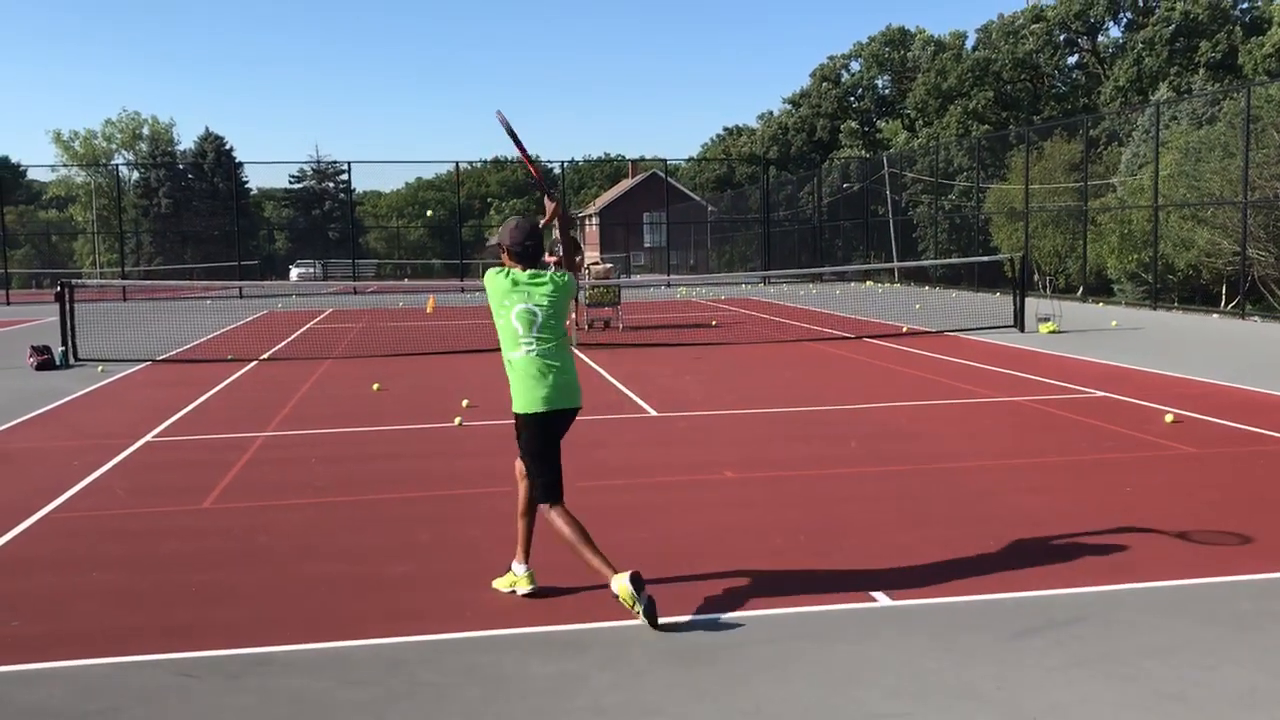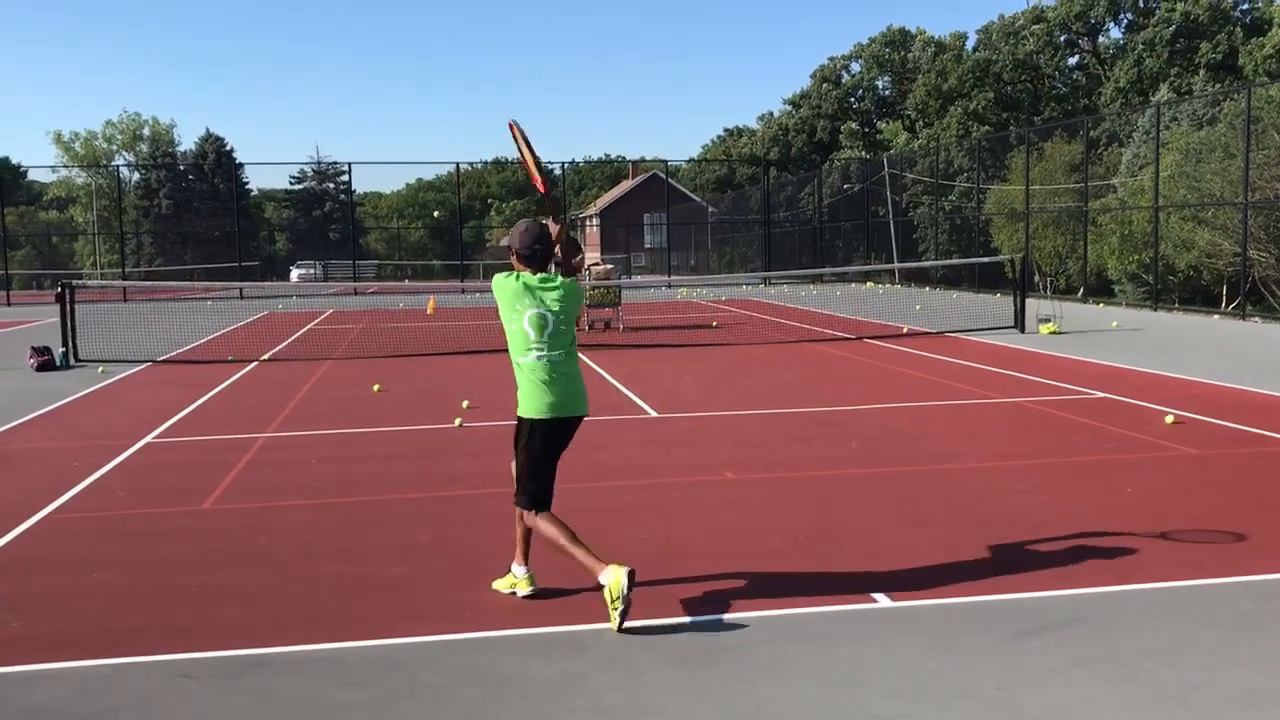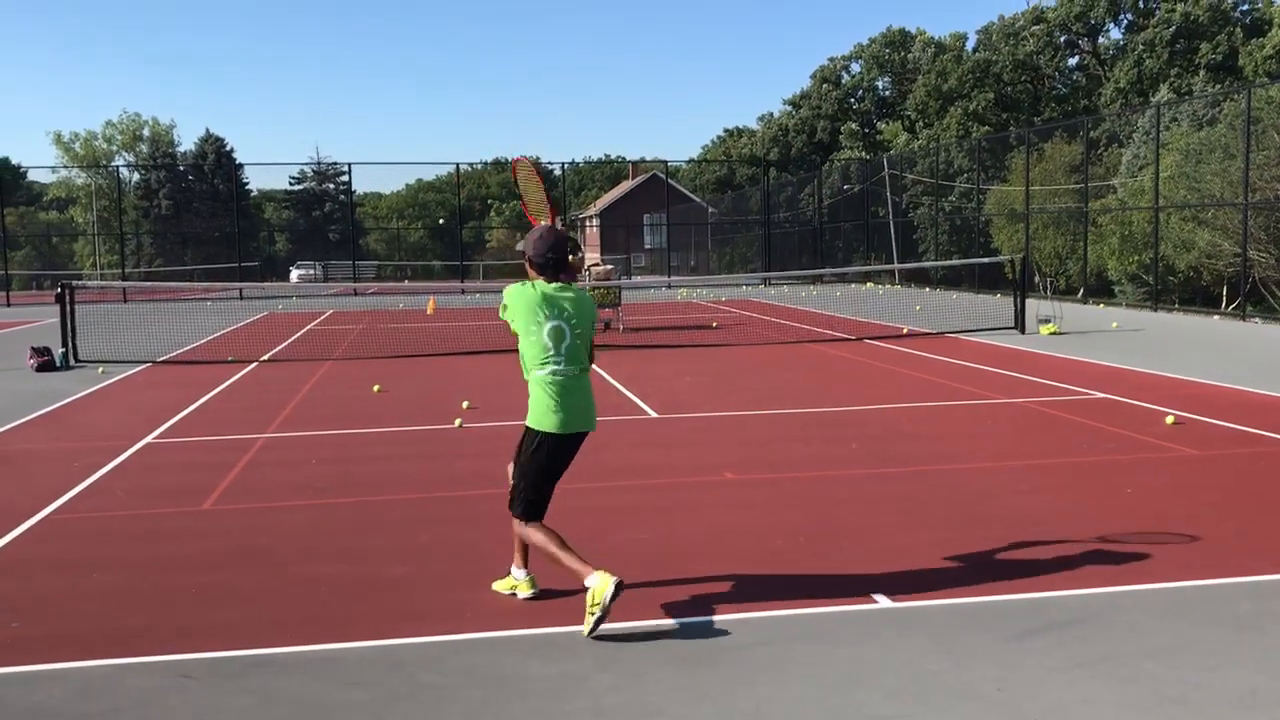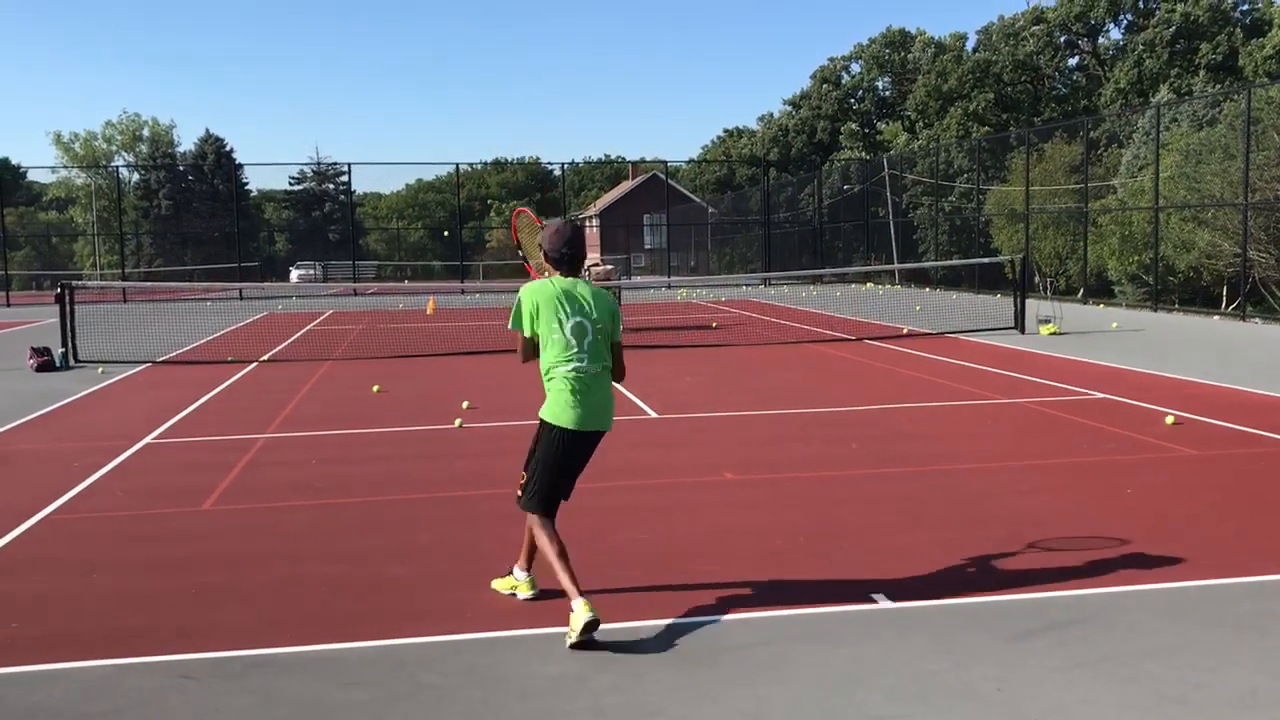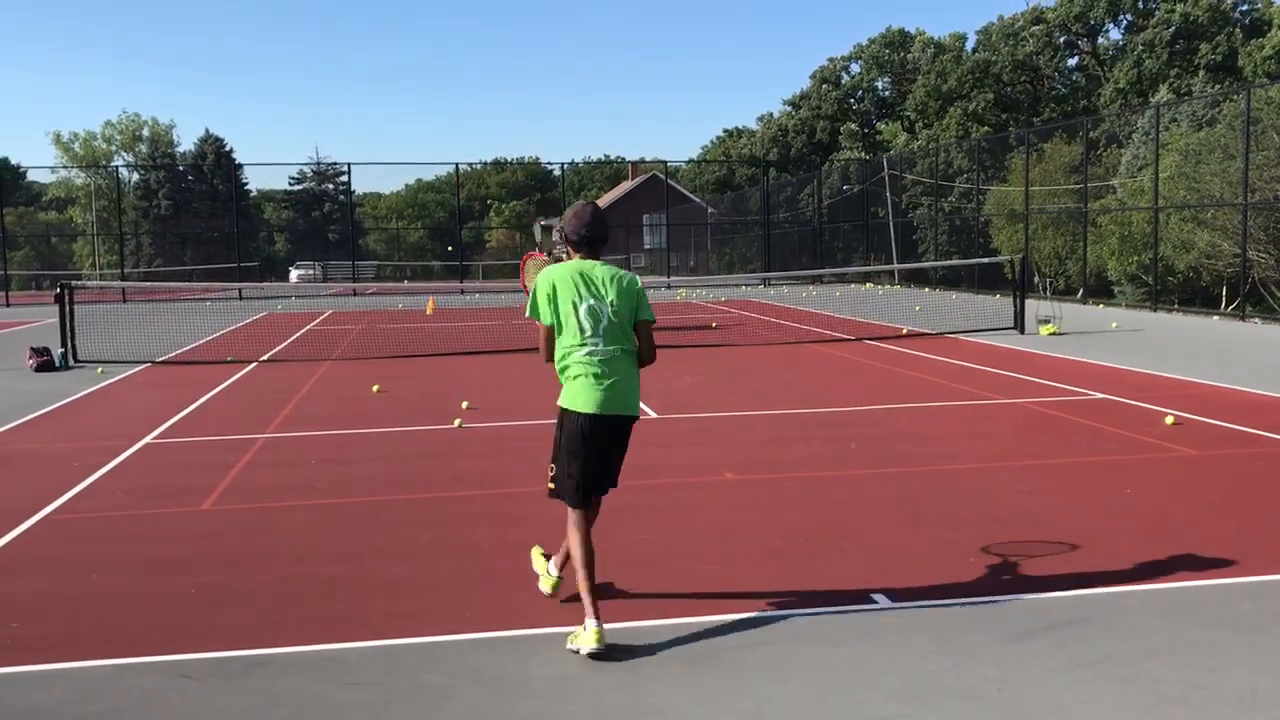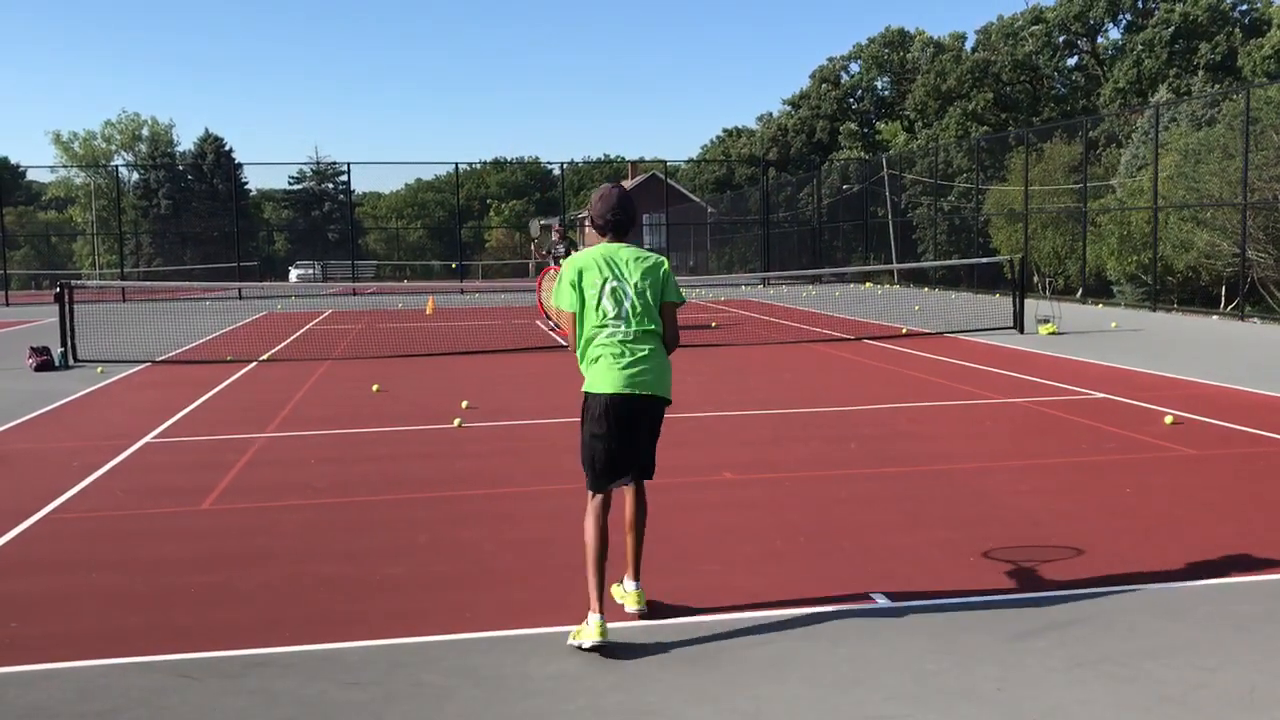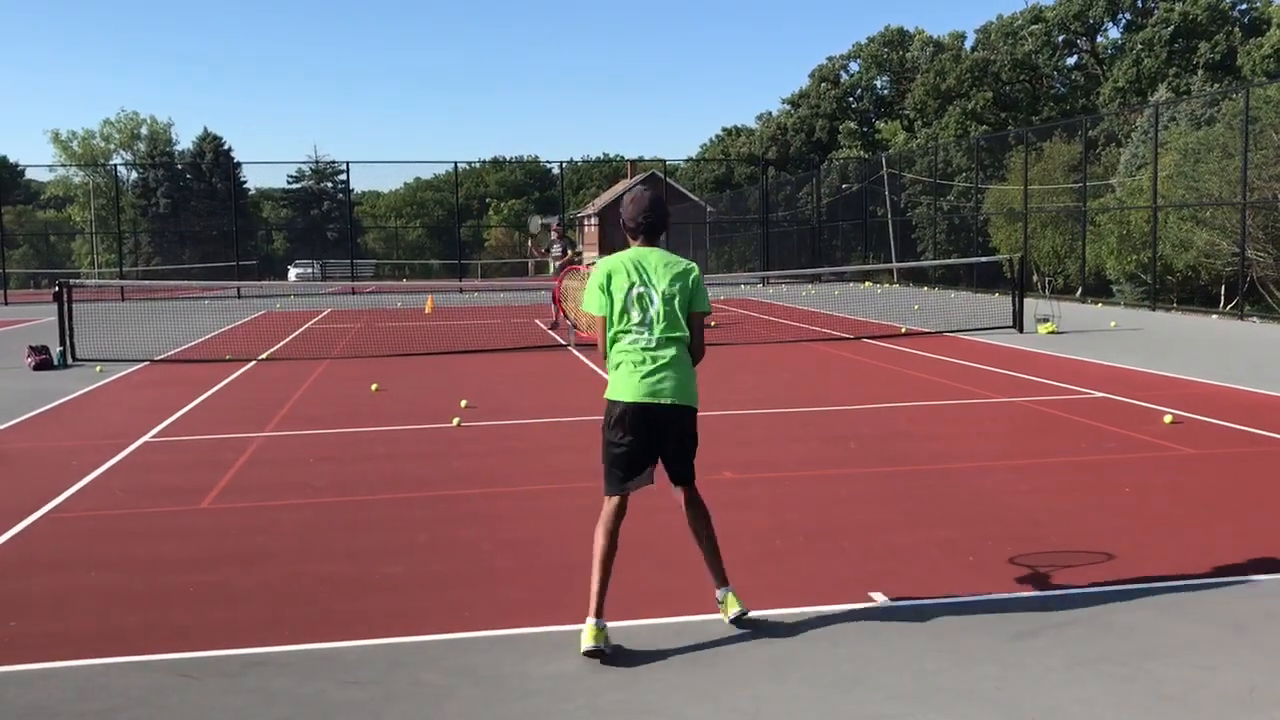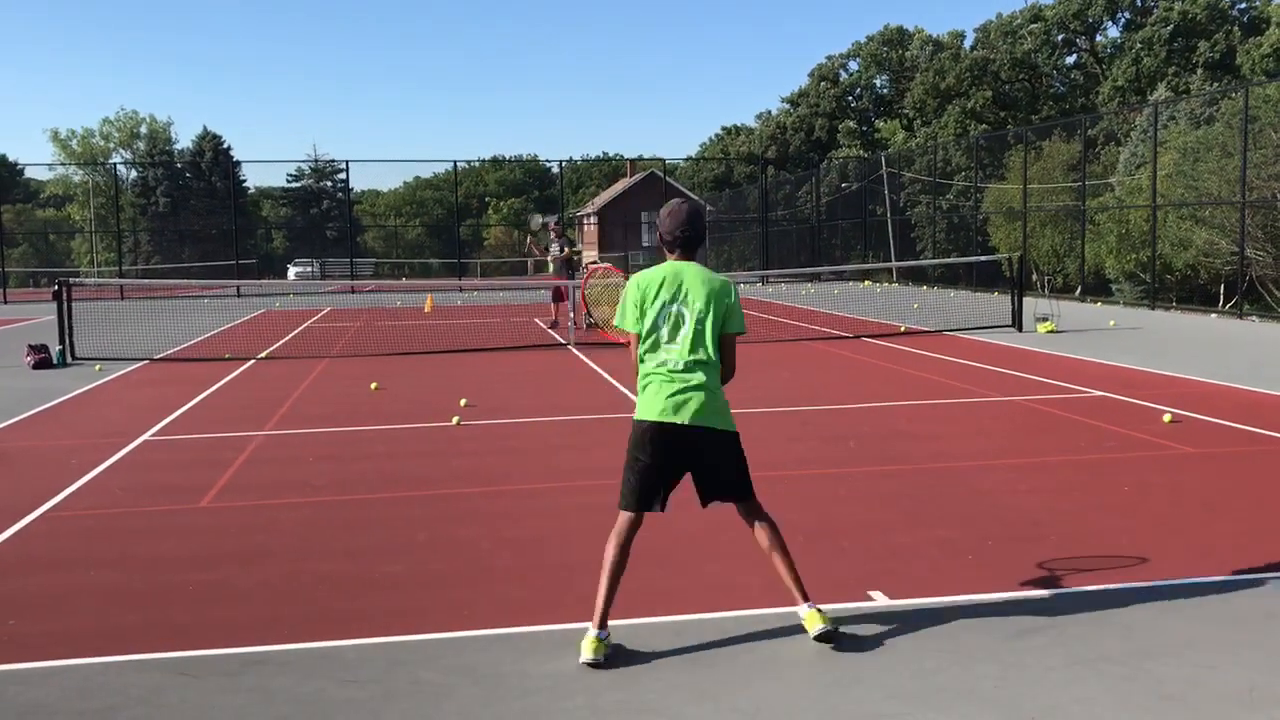
dt=0.1s
person 1, frame 1
left shoulder: (495, 281)
right shoulder: (559, 284)
left elbow: (512, 263)
left wrist: (542, 221)
right wrist: (560, 222)
left hip: (534, 401)
right hip: (567, 396)
left knee: (552, 505)
right knee: (523, 468)
left ankle: (620, 580)
right ankle: (521, 570)
person 1, frame 2
left shoulder: (504, 285)
right shoulder: (570, 287)
left wrist: (549, 238)
right wrist: (558, 243)
left hip: (540, 407)
right hip: (573, 403)
left knee: (533, 511)
right knee: (521, 470)
left ankle: (610, 574)
right ankle: (520, 571)
person 1, frame 3
left shoulder: (516, 296)
right shoulder: (584, 301)
left hip: (549, 419)
right hip: (581, 416)
left knee: (525, 520)
right knee: (518, 475)
left ankle: (596, 579)
right ankle: (520, 574)
person 1, frame 4
left shoulder: (532, 293)
right shoulder: (605, 298)
left elbow: (525, 356)
right elbow: (618, 369)
left hip: (563, 416)
right hip: (599, 417)
left knee: (540, 517)
right knee: (541, 495)
left ankle: (579, 607)
right ankle: (523, 576)
person 1, frame 5
left shoulder: (551, 278)
right shoulder: (629, 282)
left elbow: (546, 352)
right elbow: (647, 353)
left hip: (582, 402)
right hip: (625, 404)
left knee: (577, 510)
right knee: (588, 494)
left ankle: (591, 625)
right ankle: (555, 568)
person 1, frame 6
left shoulder: (576, 264)
right shoulder: (657, 264)
left elbow: (573, 336)
right elbow: (672, 339)
left hip: (605, 388)
right hip: (653, 389)
left knee: (598, 498)
right knee: (636, 483)
left ankle: (595, 619)
right ankle: (632, 585)
person 1, frame 7
left shoulder: (606, 269)
right shoulder: (688, 270)
left elbow: (604, 344)
right elbow: (698, 347)
left hip: (628, 394)
right hip: (679, 395)
left knee: (615, 504)
right knee: (687, 491)
left ankle: (594, 625)
right ankle: (725, 595)
person 1, frame 8
left shoulder: (640, 284)
right shoulder: (723, 287)
left elbow: (636, 360)
right elbow: (728, 368)
left hip: (657, 416)
right hip: (713, 416)
left knee: (629, 520)
right knee: (752, 512)
left ankle: (596, 634)
right ankle: (809, 610)
